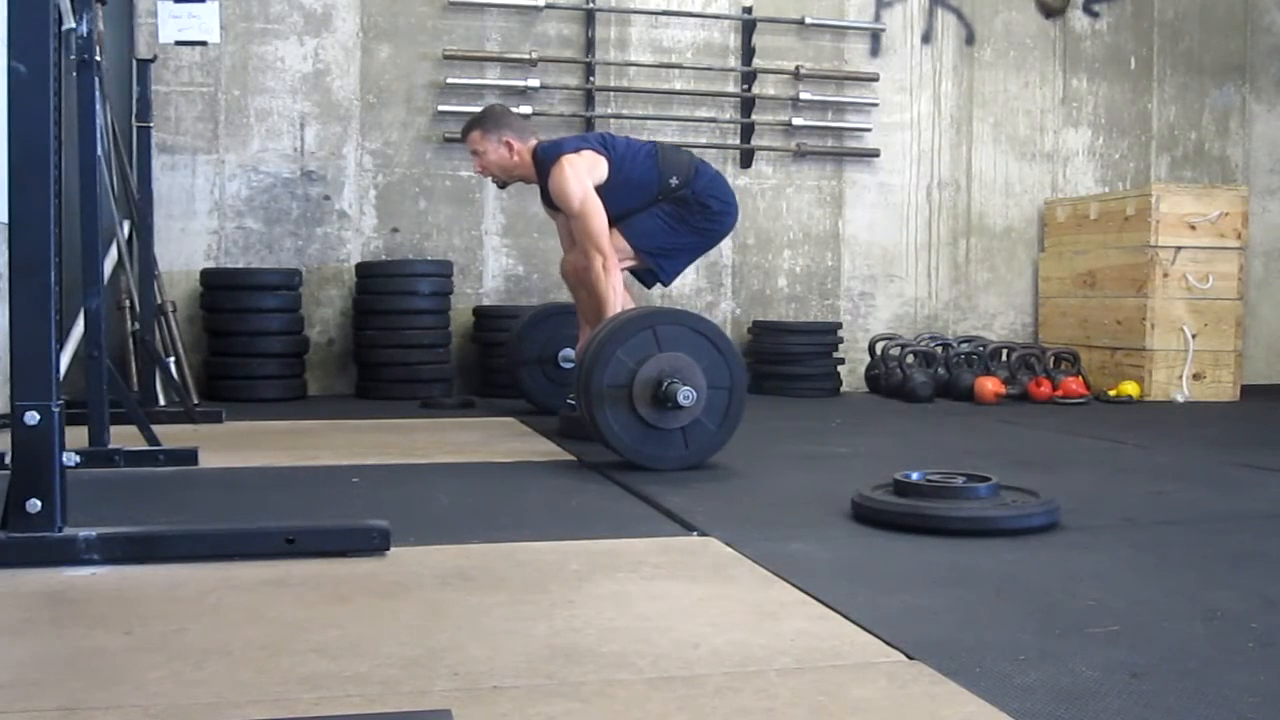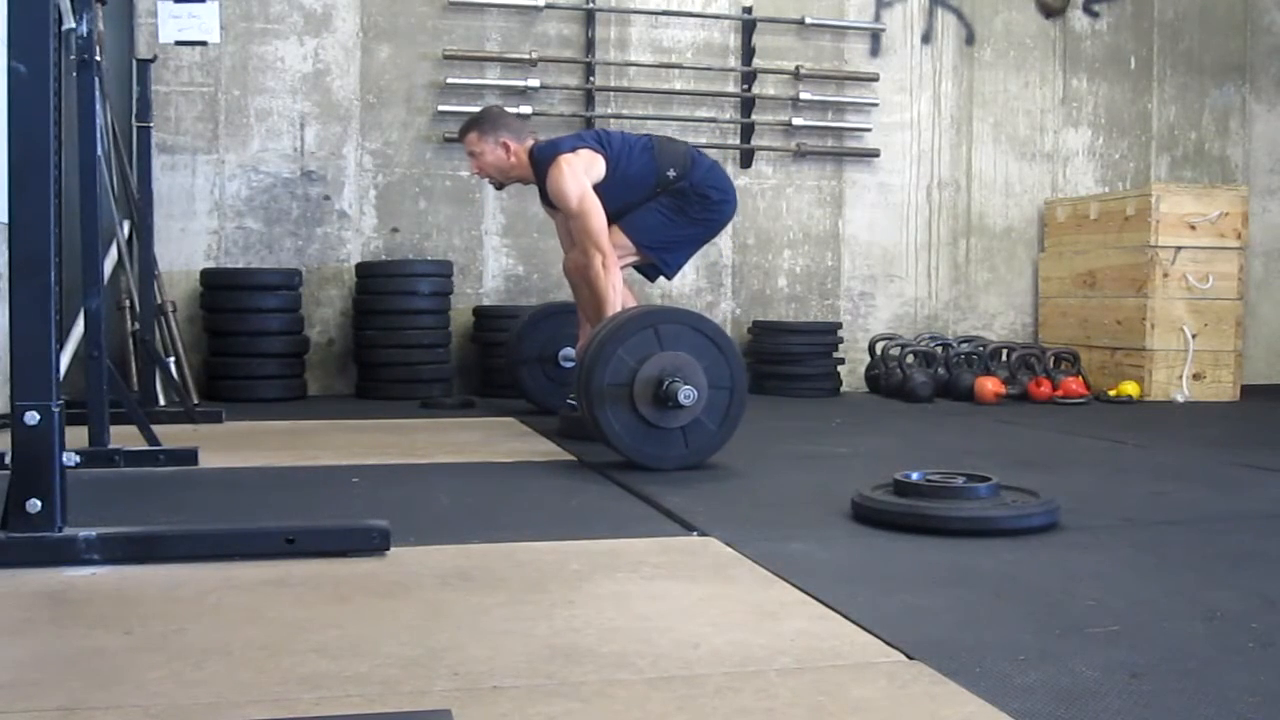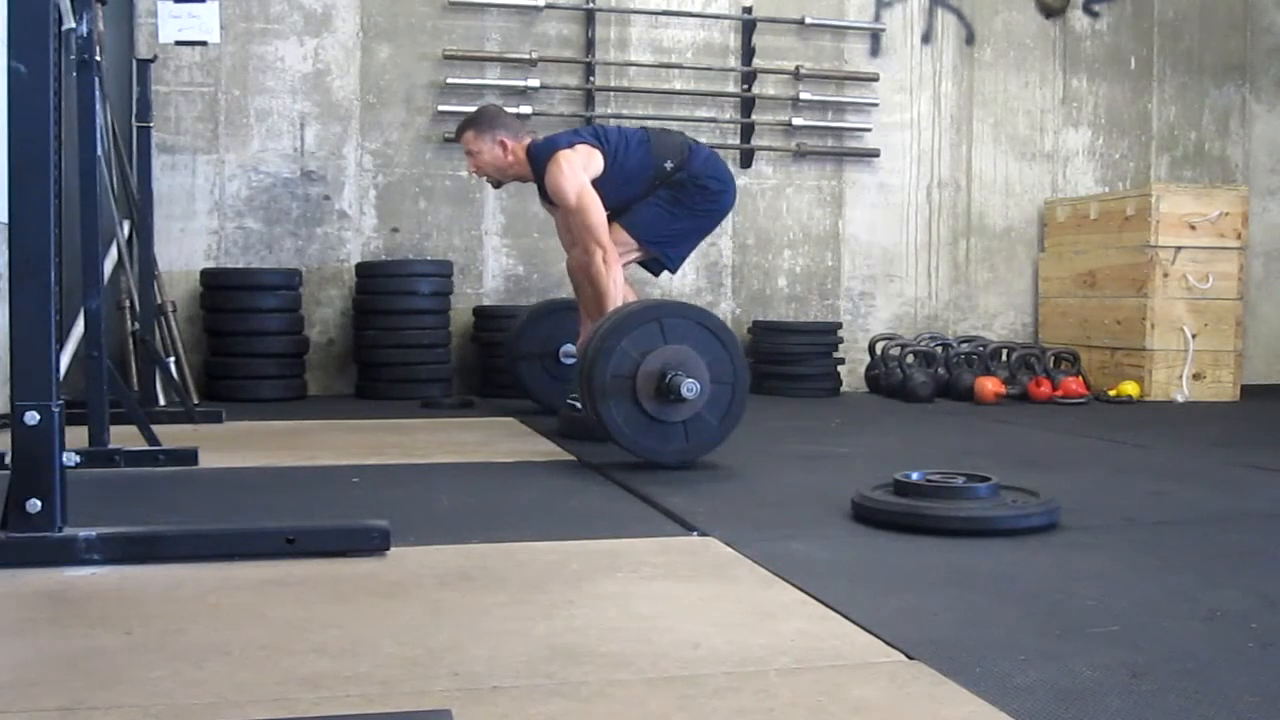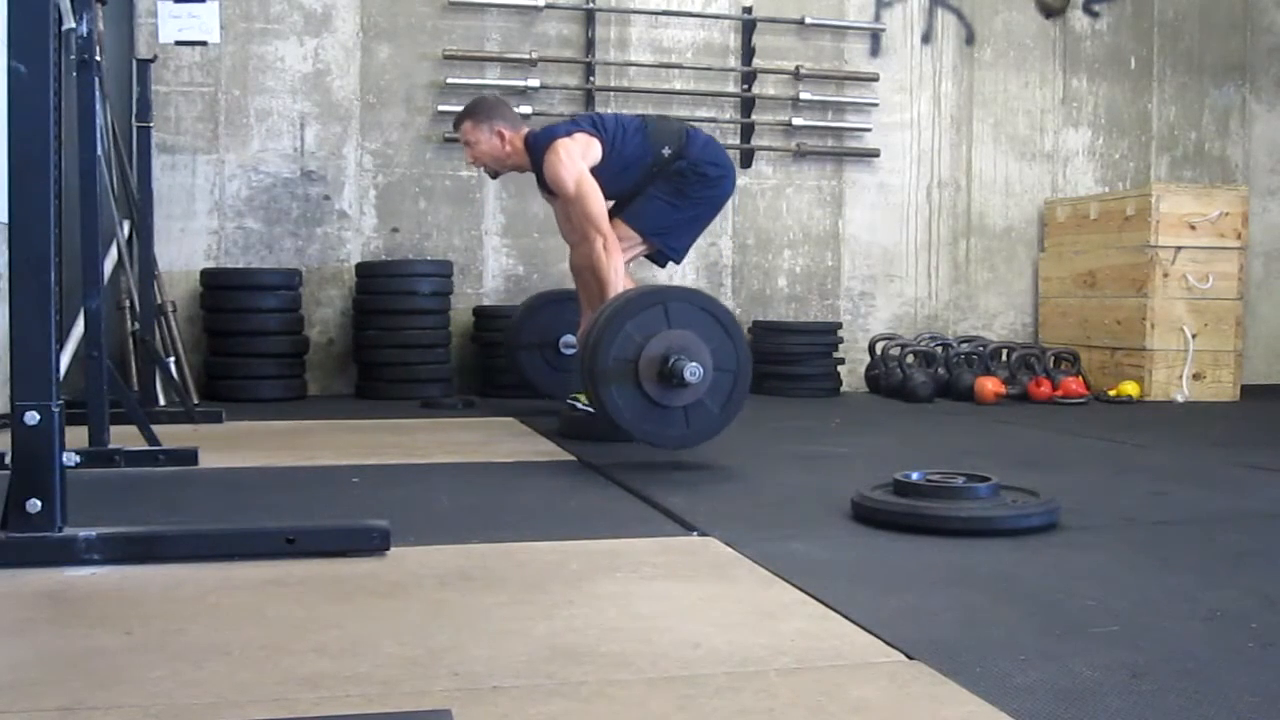
dt=0.2s
person 1, frame 1
left shoulder: (565, 171)
right shoulder: (551, 179)
left elbow: (603, 261)
right elbow: (581, 259)
right wrist: (587, 339)
left hip: (703, 200)
right hip: (683, 200)
left knee: (591, 263)
right knee: (578, 267)
person 1, frame 2
left shoulder: (562, 170)
right shoulder: (550, 178)
left elbow: (602, 259)
right elbow: (580, 257)
right wrist: (587, 337)
left hip: (702, 191)
right hip: (682, 191)
left knee: (594, 262)
right knee: (581, 265)
person 1, frame 3
left shoulder: (560, 168)
right shoulder: (548, 175)
left elbow: (603, 256)
right elbow: (581, 255)
right wrist: (587, 334)
left hip: (701, 182)
right hip: (685, 182)
left knee: (595, 260)
right knee: (584, 263)
person 1, frame 4
left shoulder: (558, 156)
right shoulder: (547, 167)
left elbow: (604, 243)
right elbow: (582, 244)
right wrist: (588, 326)
left hip: (701, 168)
right hip: (679, 170)
left knee: (601, 255)
right knee: (588, 259)
